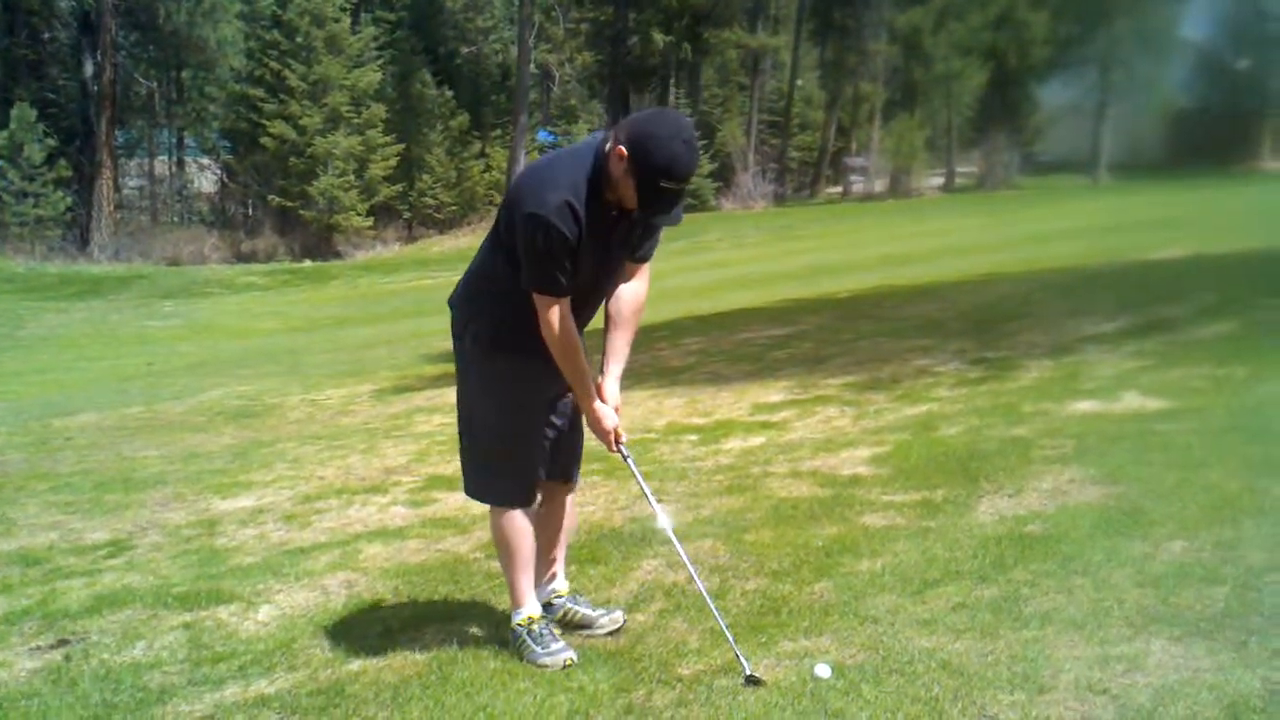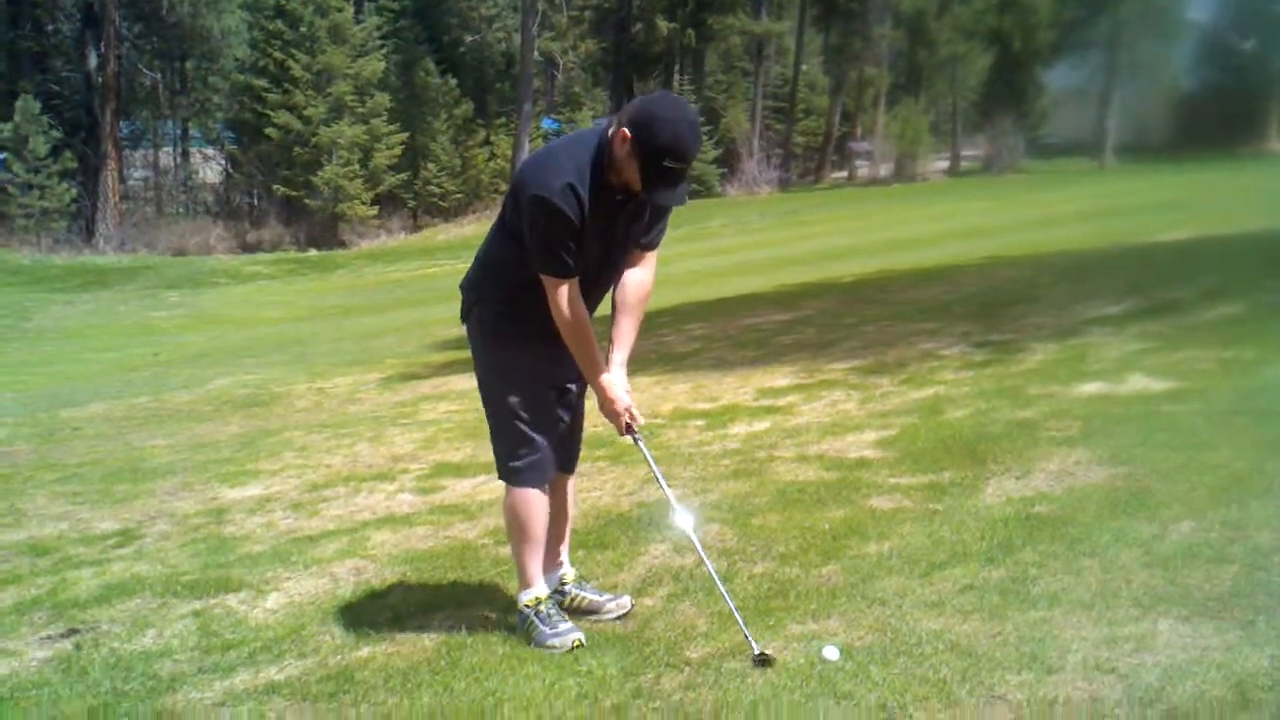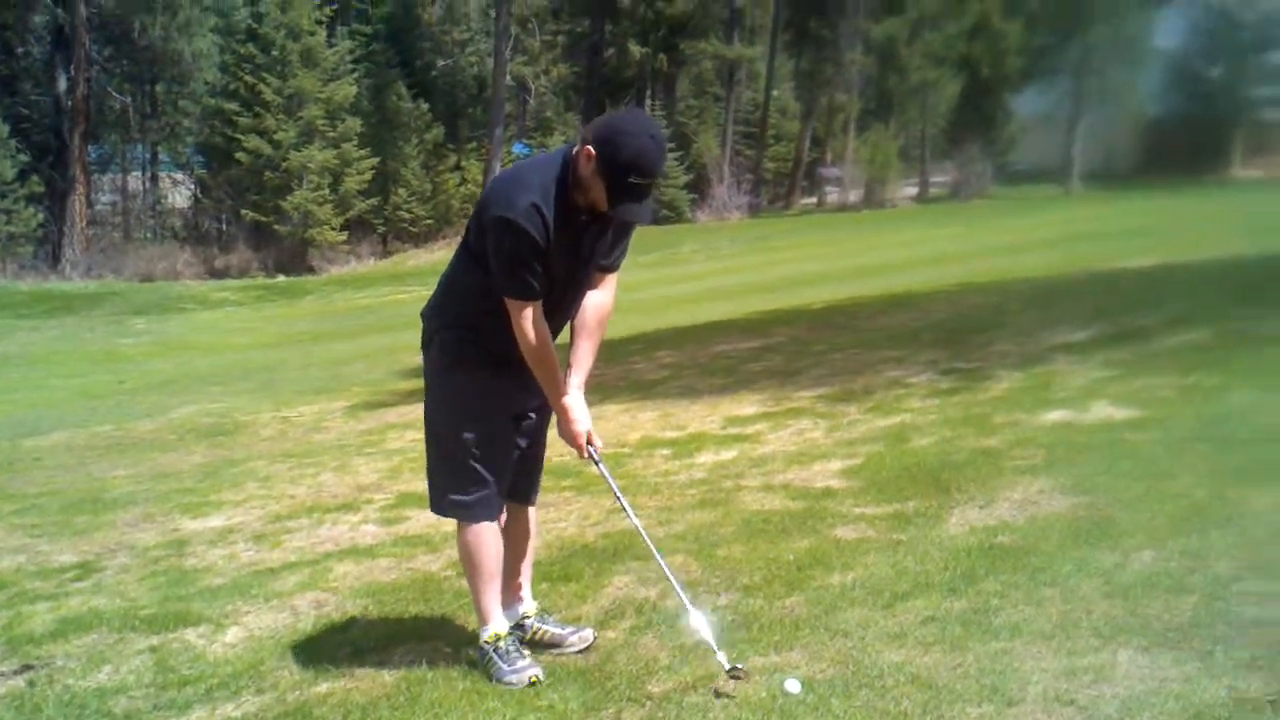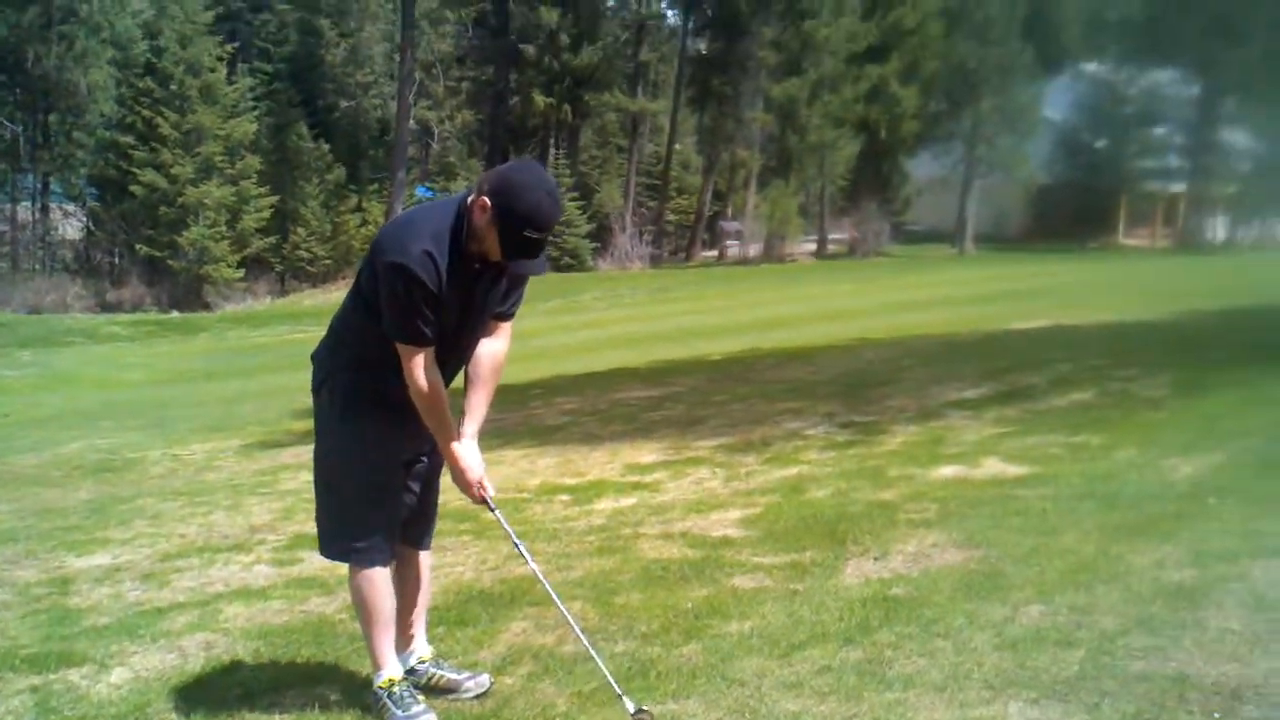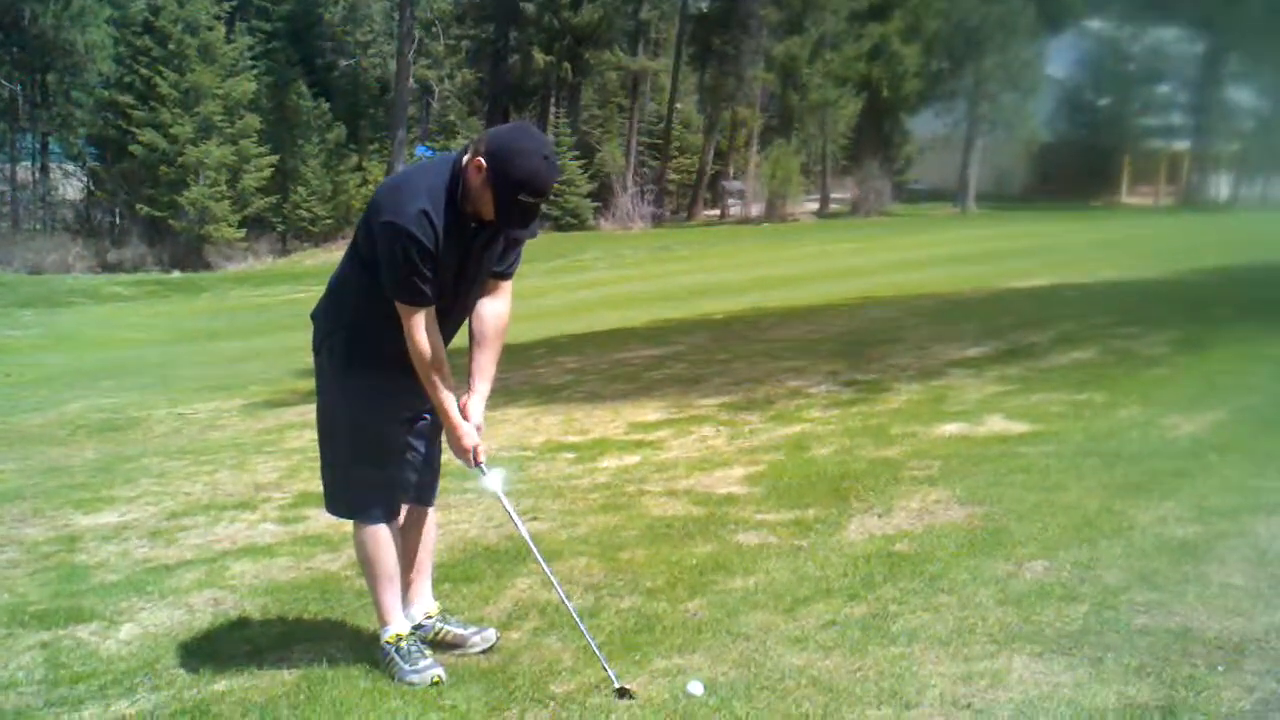
dt=0.3s
person 1, frame 1
left shoulder: (649, 184)
right shoulder: (551, 201)
left elbow: (633, 277)
right elbow: (552, 314)
left wrist: (612, 377)
right wrist: (589, 401)
left hip: (557, 336)
right hip: (497, 337)
left knee: (559, 468)
right knee: (512, 478)
left ankle: (551, 592)
right ankle: (525, 616)
person 1, frame 2
left shoulder: (653, 172)
right shoulder: (555, 185)
left elbow: (639, 264)
right elbow: (562, 296)
left wrist: (618, 363)
right wrist: (601, 383)
left hip: (564, 324)
right hip: (507, 321)
left knee: (560, 457)
right knee: (530, 457)
left ankle: (558, 579)
right ankle: (533, 599)
person 1, frame 3
left shoulder: (617, 194)
right shoulder: (520, 205)
left elbow: (599, 287)
right elbow: (525, 319)
left wrist: (576, 386)
right wrist: (563, 405)
left hip: (527, 353)
right hip: (468, 353)
left knee: (521, 487)
right knee: (478, 492)
left ankle: (521, 612)
right ankle: (493, 632)
person 1, frame 4
left shoulder: (512, 243)
right shoulder: (414, 251)
left elbow: (494, 336)
right elbow: (417, 367)
left wrist: (469, 434)
right wrist: (454, 453)
left hip: (421, 399)
right hip: (359, 398)
left knee: (415, 532)
right knee: (371, 536)
left ankle: (416, 656)
person 1, frame 5
left shoulder: (510, 200)
right shoulder: (410, 210)
left elbow: (494, 295)
right elbow: (417, 325)
left wrist: (477, 394)
right wrist: (451, 416)
left hip: (421, 356)
right hip: (360, 355)
left knee: (418, 486)
right knee: (375, 494)
left ankle: (422, 612)
right ankle: (394, 633)
